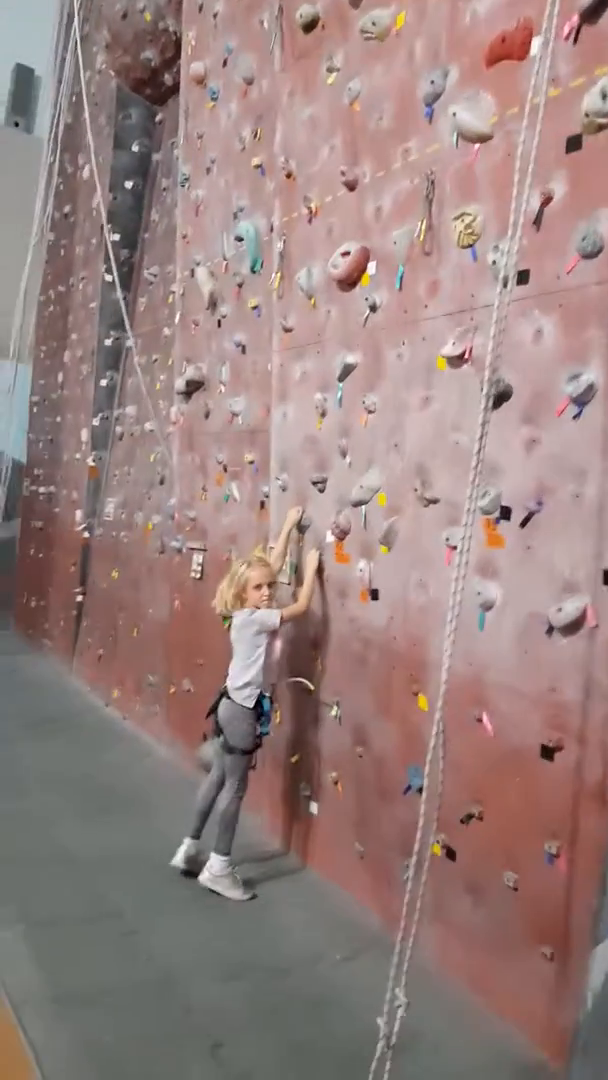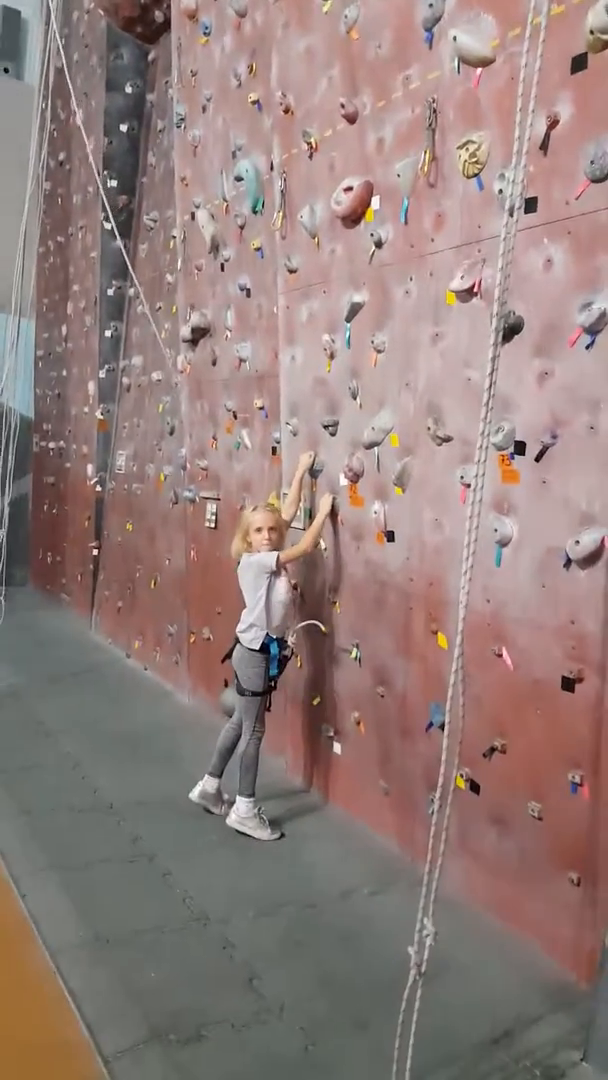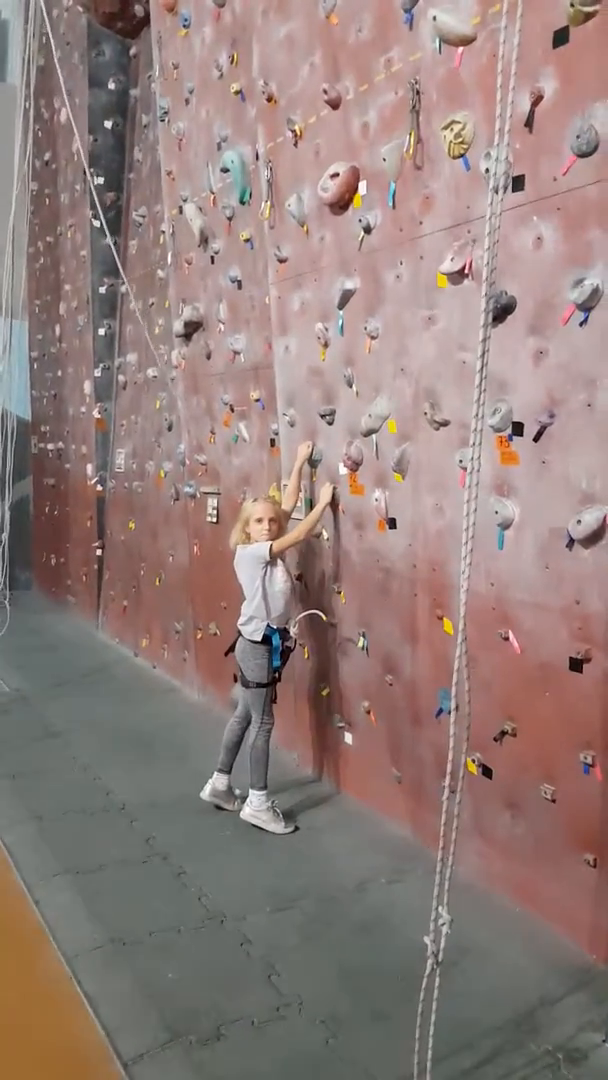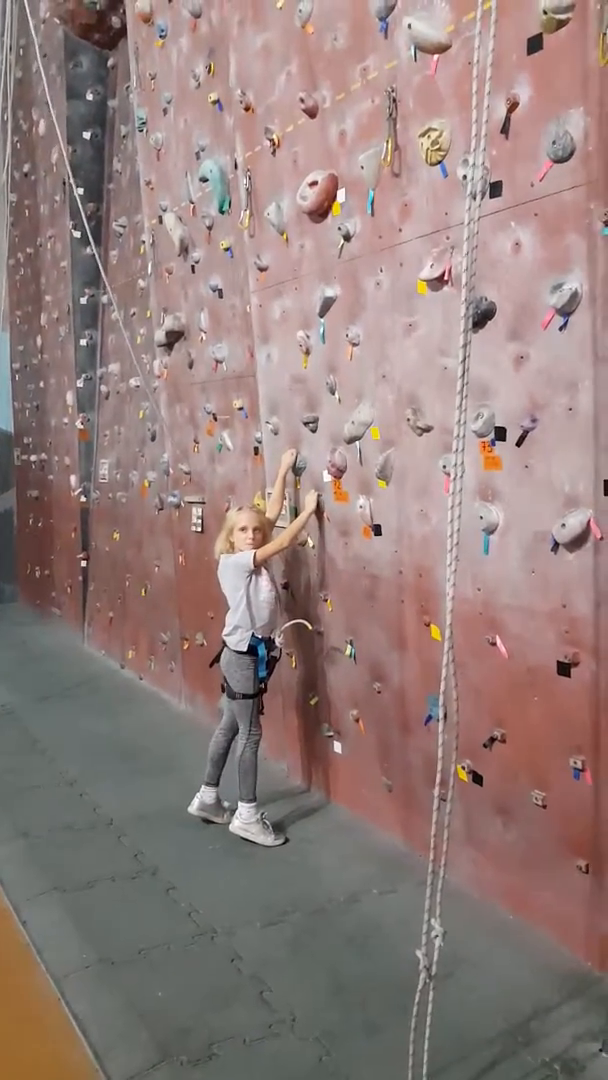
dt=0.4s
person 1, frame 1
left shoulder: (253, 613)
right shoulder: (251, 618)
left elbow: (273, 564)
right elbow: (301, 606)
left wrist: (288, 527)
right wrist: (311, 567)
left hip: (235, 705)
right hip: (242, 708)
left knee: (218, 778)
right knee: (235, 789)
left ankle: (189, 850)
right ankle: (218, 869)
person 1, frame 2
left shoulder: (271, 558)
right shoulder: (252, 562)
left elbow: (288, 512)
right elbow: (305, 547)
left wrist: (301, 472)
right wrist: (323, 512)
left hip: (265, 650)
right hip: (254, 651)
left knee: (240, 722)
right knee: (253, 731)
left ankle: (209, 787)
right ankle: (244, 811)
person 1, frame 3
left shoulder: (271, 549)
right shoulder: (248, 553)
left elbow: (288, 505)
right elbow: (299, 535)
left wrist: (300, 463)
right wrist: (324, 502)
left hip: (269, 642)
right hip: (256, 644)
left knee: (245, 715)
right knee: (262, 723)
left ankle: (219, 784)
right ankle: (257, 803)
person 1, frame 4
left shoulder: (256, 557)
right shoulder: (232, 562)
left elbow: (272, 515)
right elbow: (283, 542)
left wrist: (284, 472)
right wrist: (308, 510)
left hip: (254, 652)
right hip: (242, 654)
left knee: (230, 727)
right knee: (250, 734)
left ankle: (207, 798)
right ankle: (247, 817)
